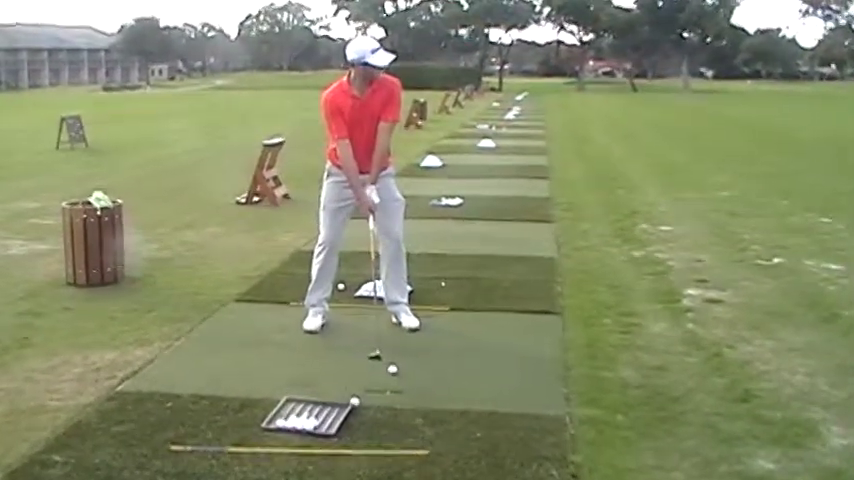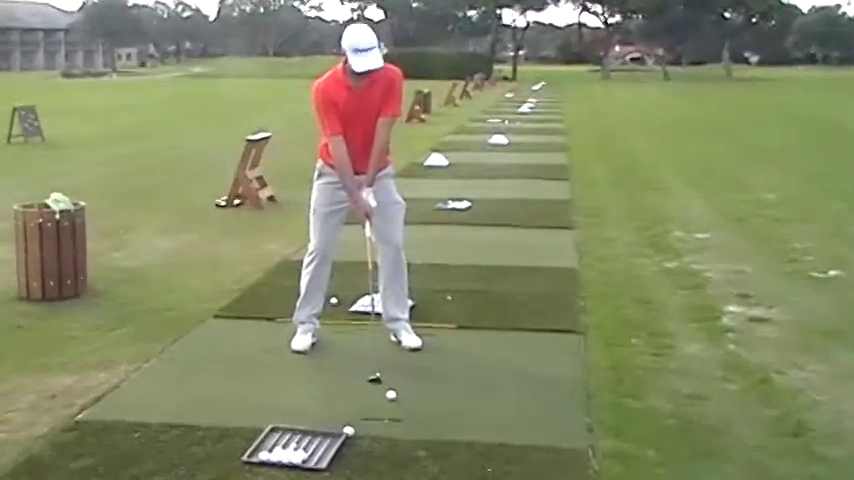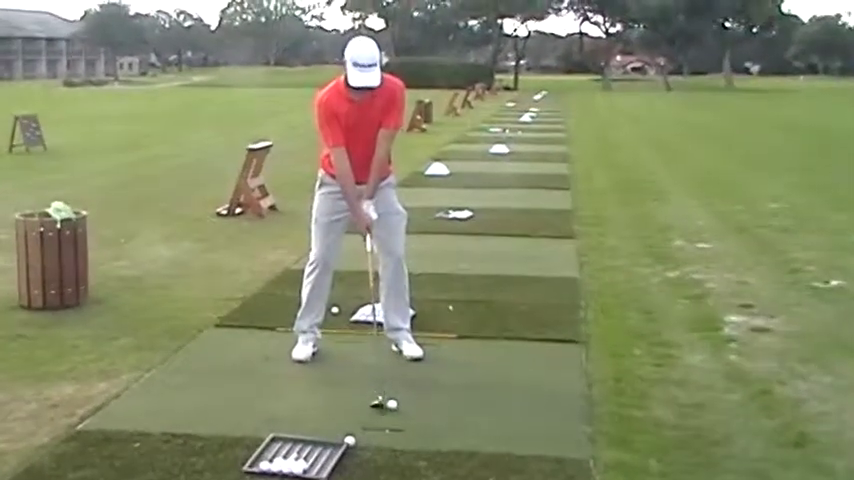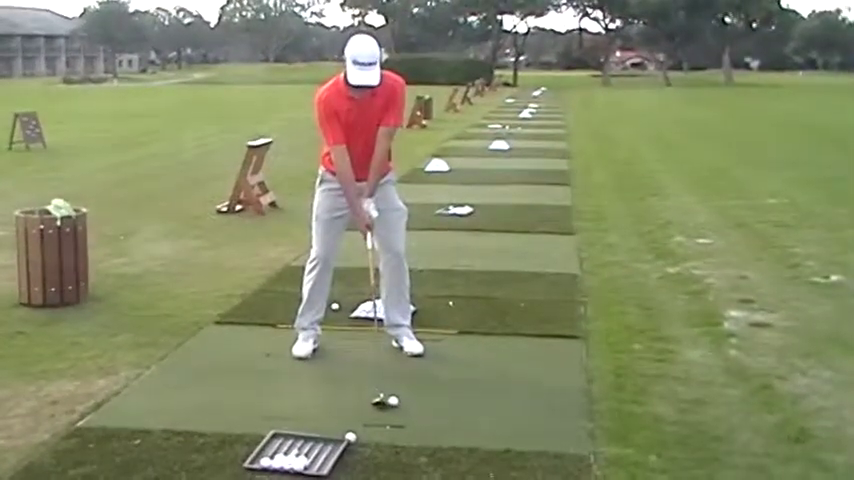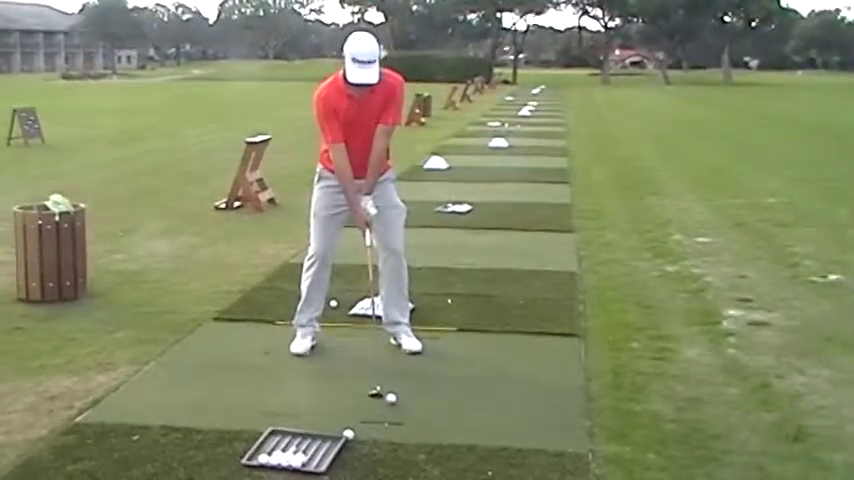
dt=0.4s
person 1, frame 1
left shoulder: (391, 88)
right shoulder: (332, 98)
left elbow: (383, 138)
right elbow: (343, 148)
left wrist: (372, 183)
right wrist: (359, 193)
left hip: (380, 173)
right hip: (341, 174)
left knee: (393, 239)
right knee: (328, 240)
left ankle: (399, 306)
right ankle: (316, 308)
person 1, frame 2
left shoulder: (392, 78)
right shoulder: (324, 88)
left elbow: (382, 135)
right elbow: (336, 145)
left wrist: (368, 185)
right wrist: (354, 196)
left hip: (378, 174)
right hip: (333, 174)
left knee: (393, 246)
right knee: (320, 249)
left ankle: (399, 323)
right ankle: (306, 324)
person 1, frame 3
left shoulder: (394, 90)
right shoulder: (327, 100)
left elbow: (383, 147)
right elbow: (339, 157)
left wrist: (369, 198)
right wrist: (356, 209)
left hip: (379, 183)
right hip: (335, 184)
left knee: (394, 256)
right knee: (320, 259)
left ankle: (400, 333)
right ankle: (307, 334)
person 1, frame 4
left shoulder: (394, 87)
right shoulder: (327, 97)
left elbow: (382, 145)
right elbow: (339, 155)
left wrist: (369, 196)
right wrist: (356, 207)
left hip: (380, 180)
right hip: (335, 181)
left knee: (395, 253)
right knee: (321, 255)
left ankle: (401, 329)
right ankle: (307, 330)
person 1, frame 5
left shoulder: (394, 85)
right shoulder: (326, 95)
left elbow: (381, 143)
right elbow: (338, 154)
left wrist: (366, 193)
right wrist: (354, 205)
left hip: (378, 178)
right hip: (333, 178)
left knee: (394, 250)
right knee: (319, 253)
left ankle: (399, 326)
right ankle: (305, 327)
